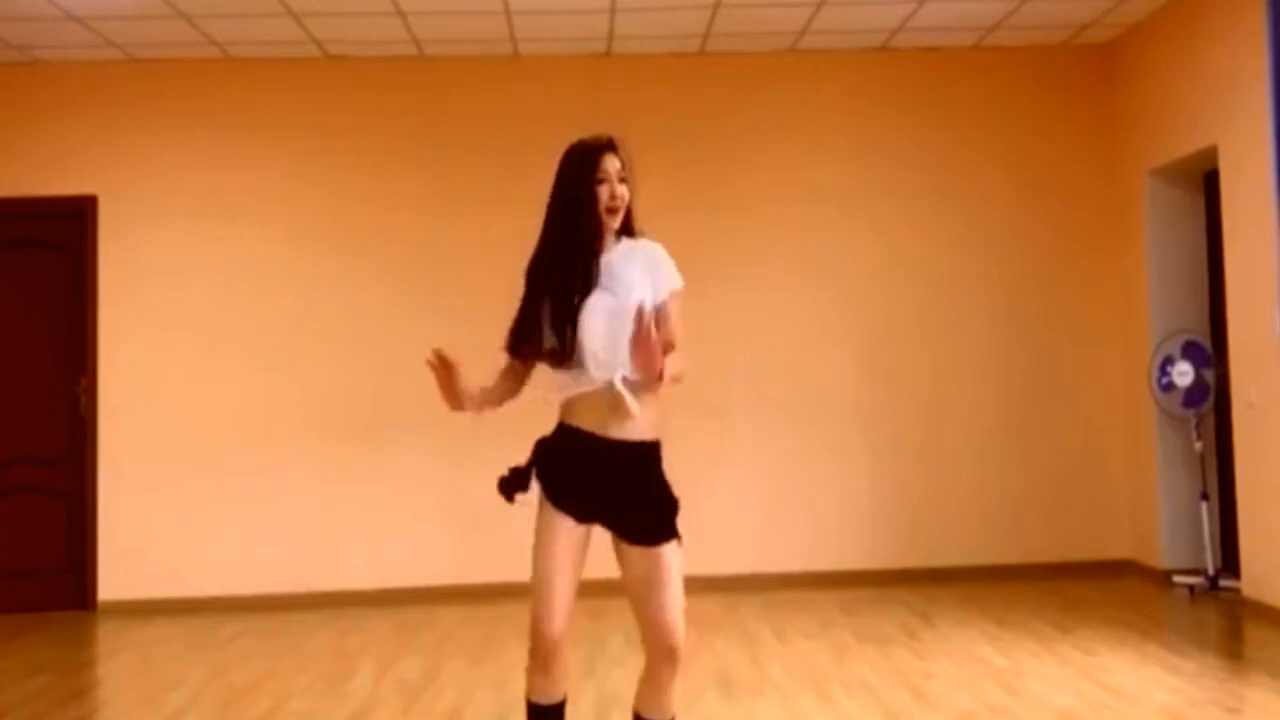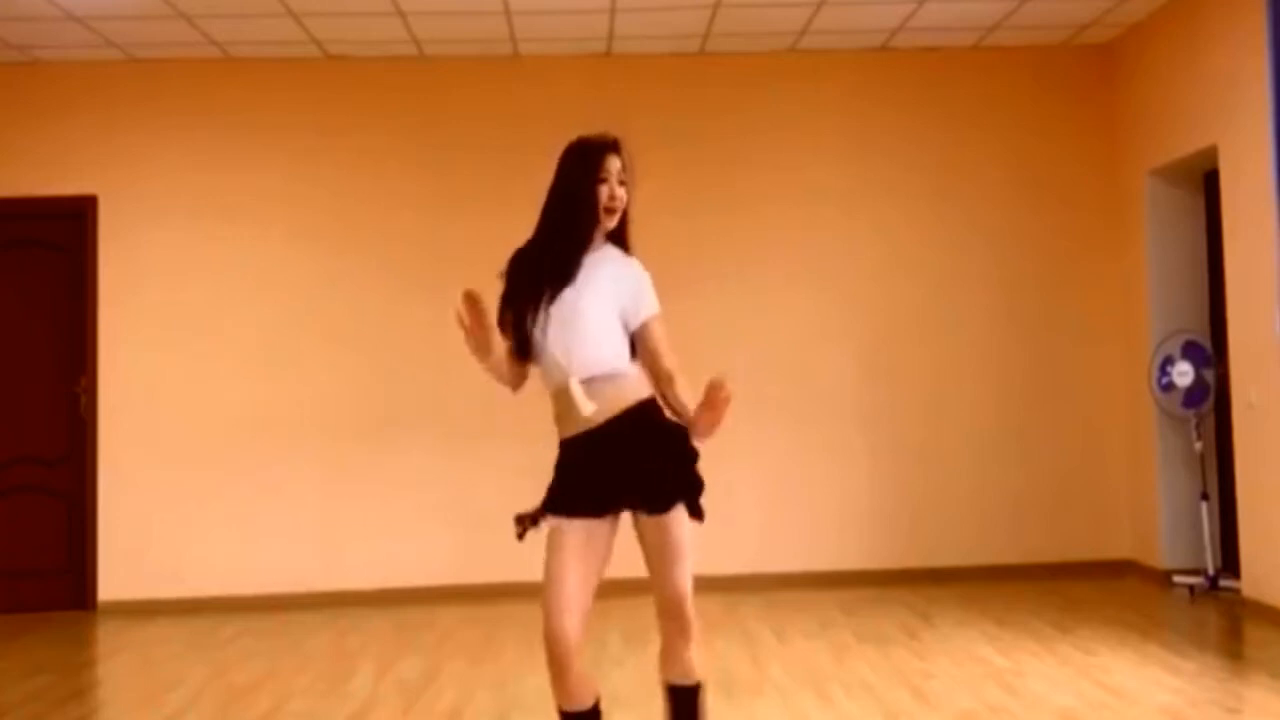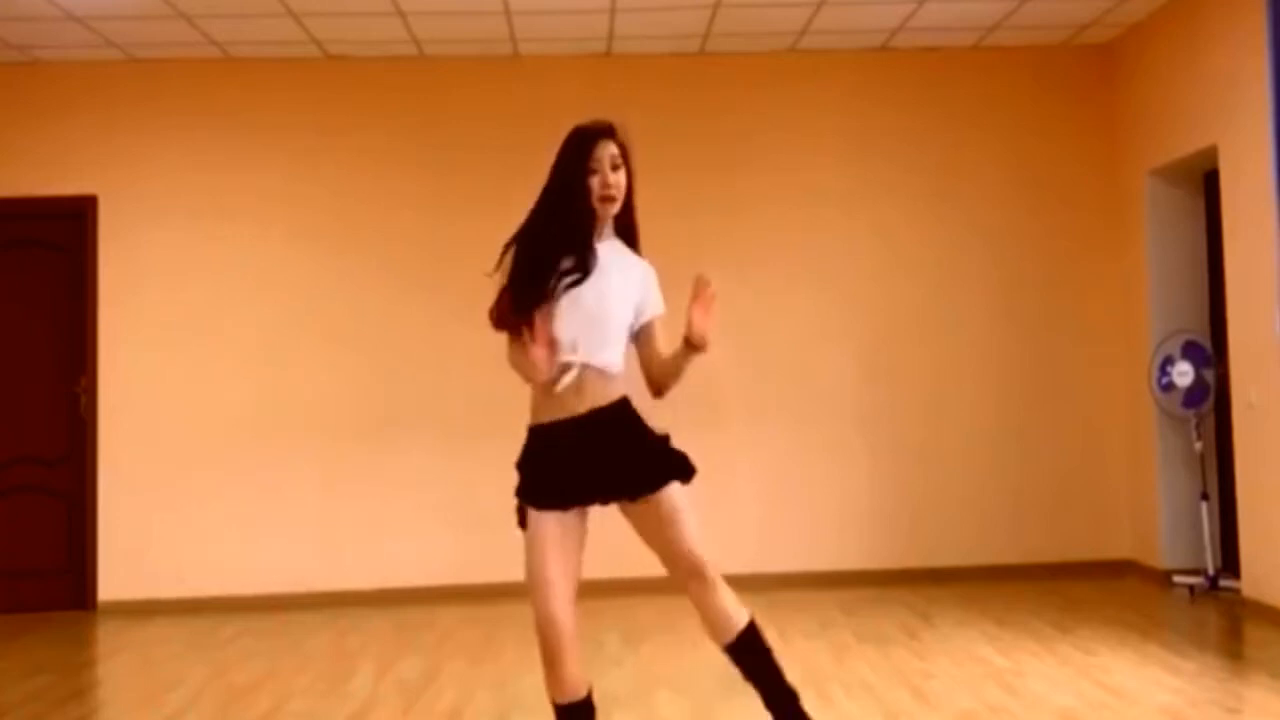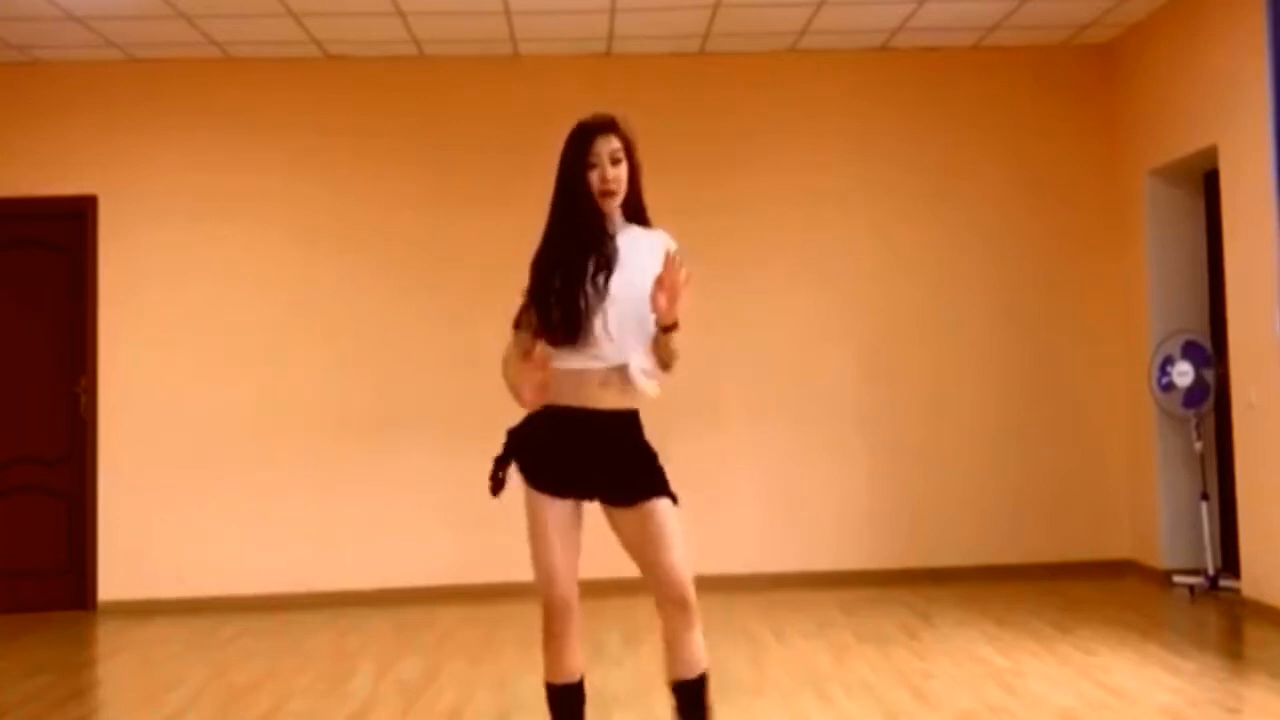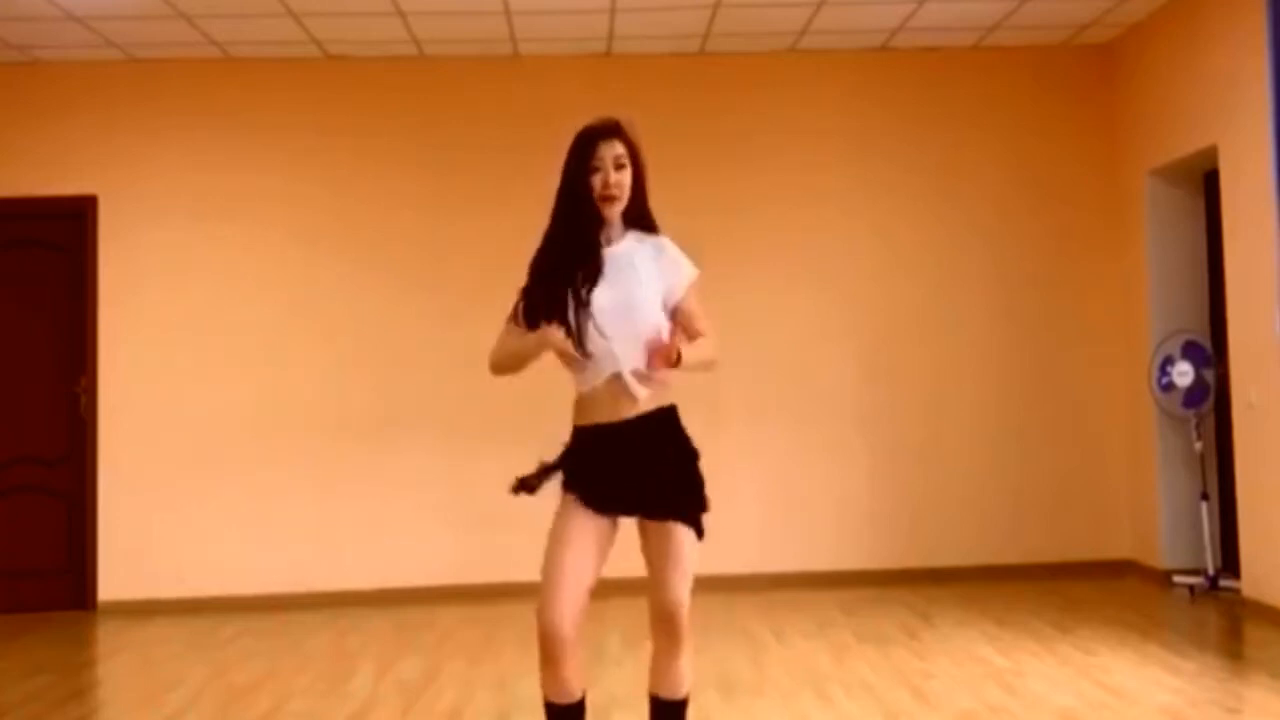
dt=0.2s
person 1, frame 1
left shoulder: (650, 260)
right shoulder: (555, 277)
left elbow: (678, 363)
right elbow: (515, 372)
left wrist: (662, 366)
right wrist: (470, 398)
left hip: (640, 469)
right hip: (573, 463)
left knee: (668, 645)
right knee: (548, 635)
person 1, frame 2
left shoulder: (625, 273)
right shoulder: (535, 266)
left elbow: (665, 371)
right elbow: (514, 373)
left wrist: (694, 418)
right wrist: (488, 355)
left hip: (646, 441)
right hip: (582, 464)
left knee: (677, 613)
right knee: (562, 639)
person 1, frame 3
left shoulder: (636, 271)
right shoulder: (539, 253)
left elbow: (659, 380)
right elbow: (518, 346)
left wrist: (692, 344)
right wrist: (532, 366)
left hip: (618, 433)
right hip: (551, 453)
left knee: (697, 570)
right knee: (554, 629)
person 1, frame 4
left shoulder: (657, 248)
right shoulder: (561, 257)
left elbow: (664, 362)
right elbow: (516, 353)
left wrist: (667, 321)
right wrist: (522, 383)
left hip: (618, 440)
right hip: (553, 438)
left knee: (678, 591)
right knee: (560, 609)
person 1, frame 5
left shoulder: (660, 254)
right shoulder: (558, 265)
left elbow: (707, 348)
right elbow: (498, 359)
left wrist: (675, 356)
right wrist: (543, 337)
left hip: (661, 445)
right hip: (593, 456)
left knee: (672, 619)
right knee: (555, 629)
